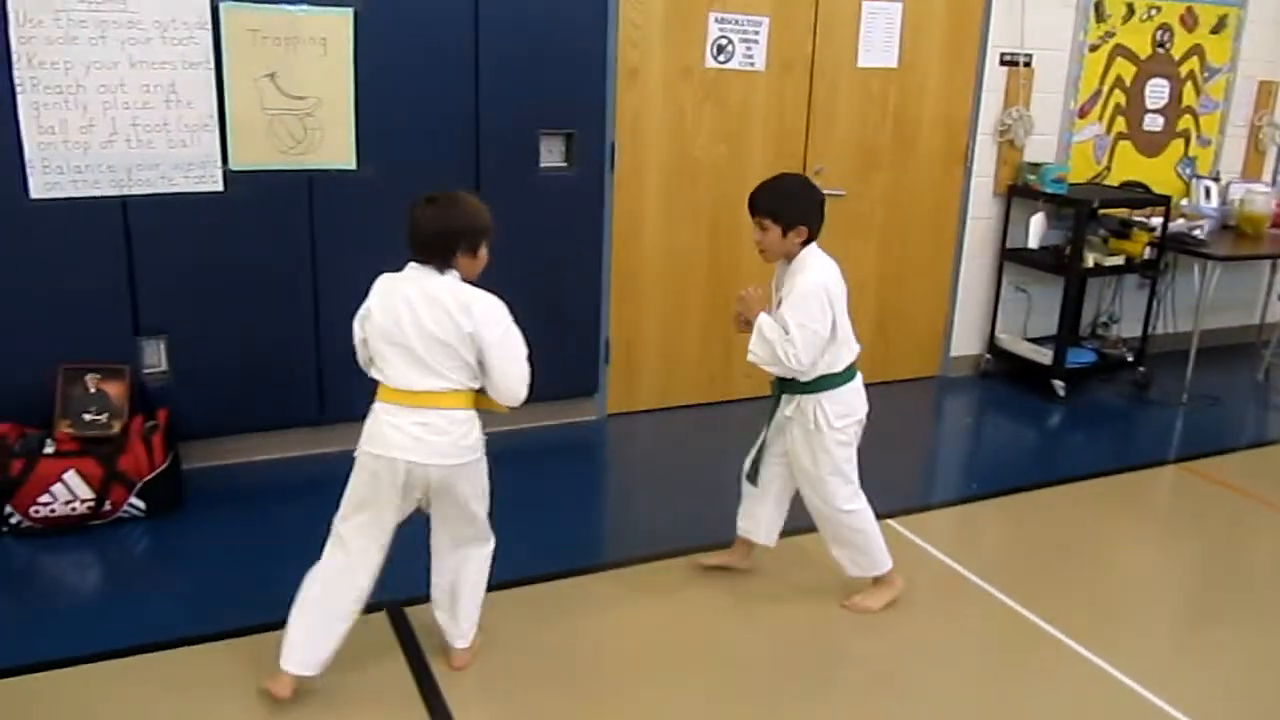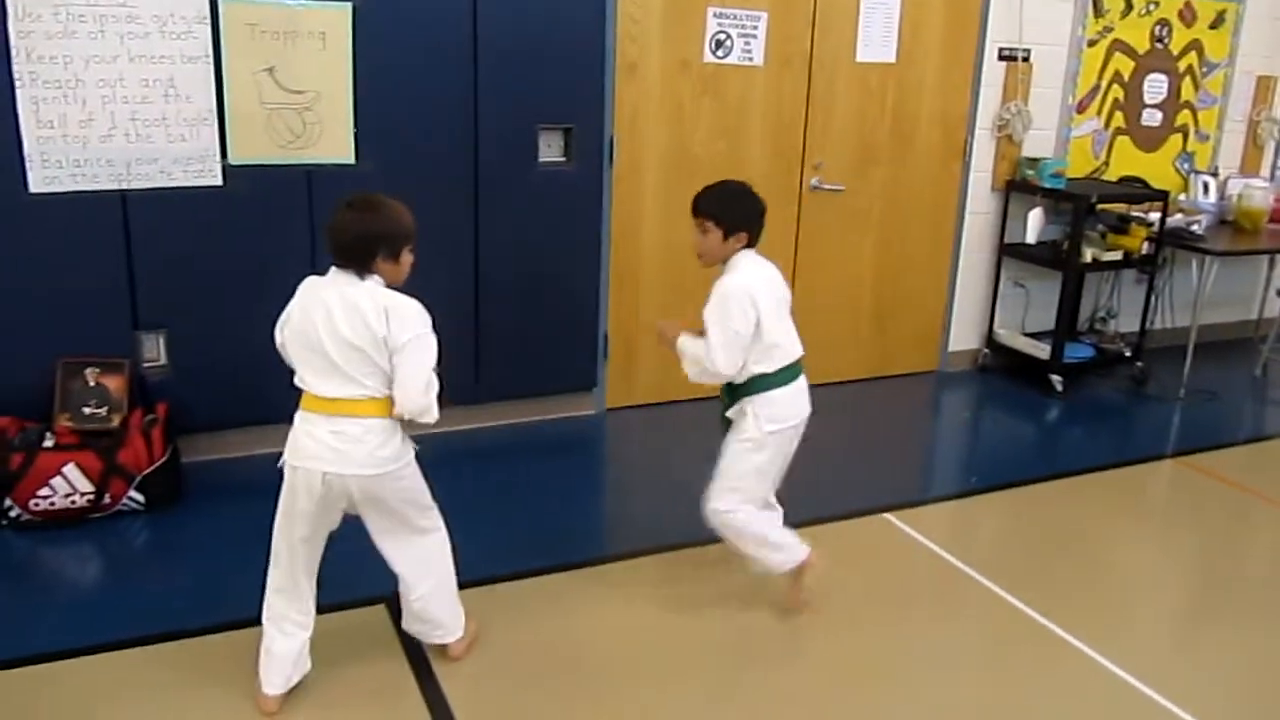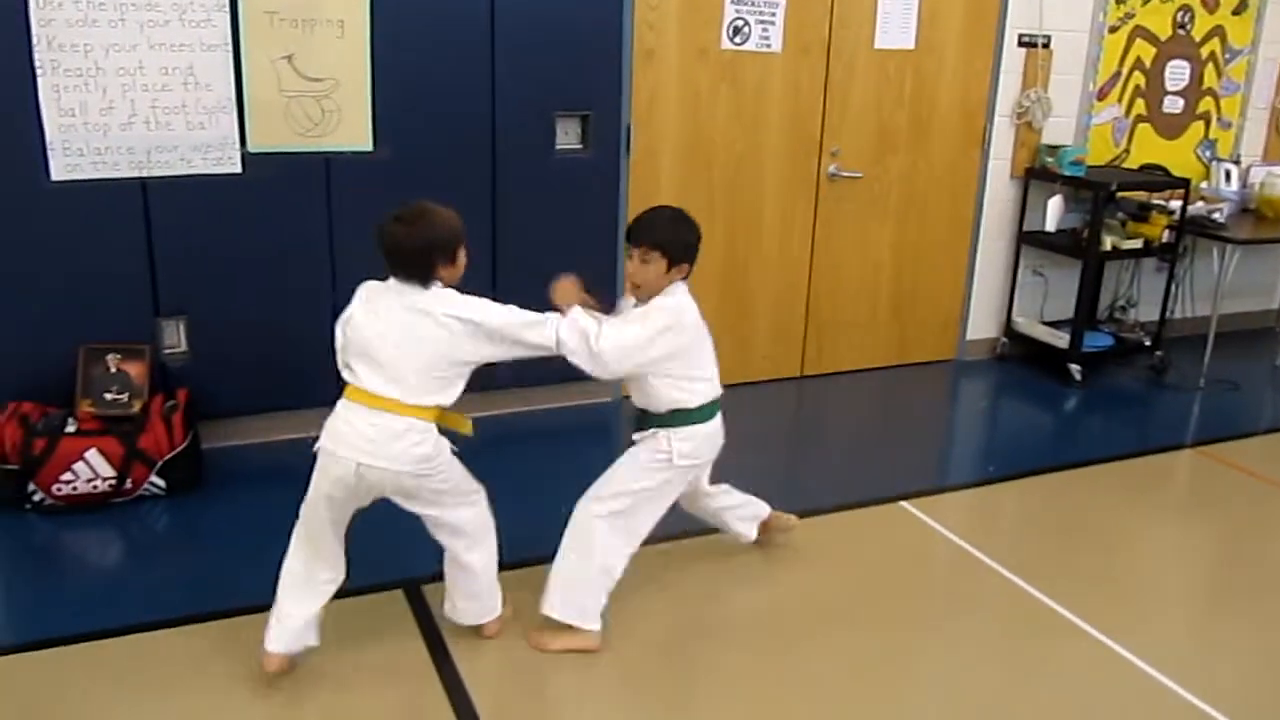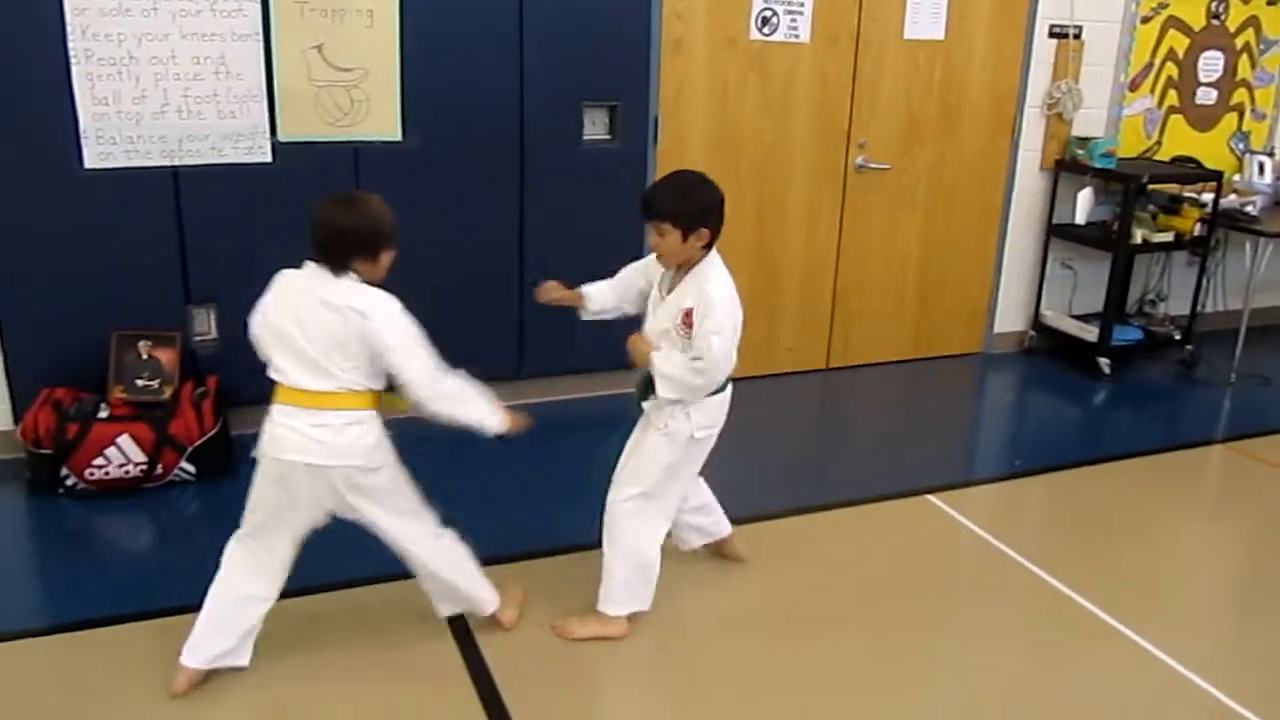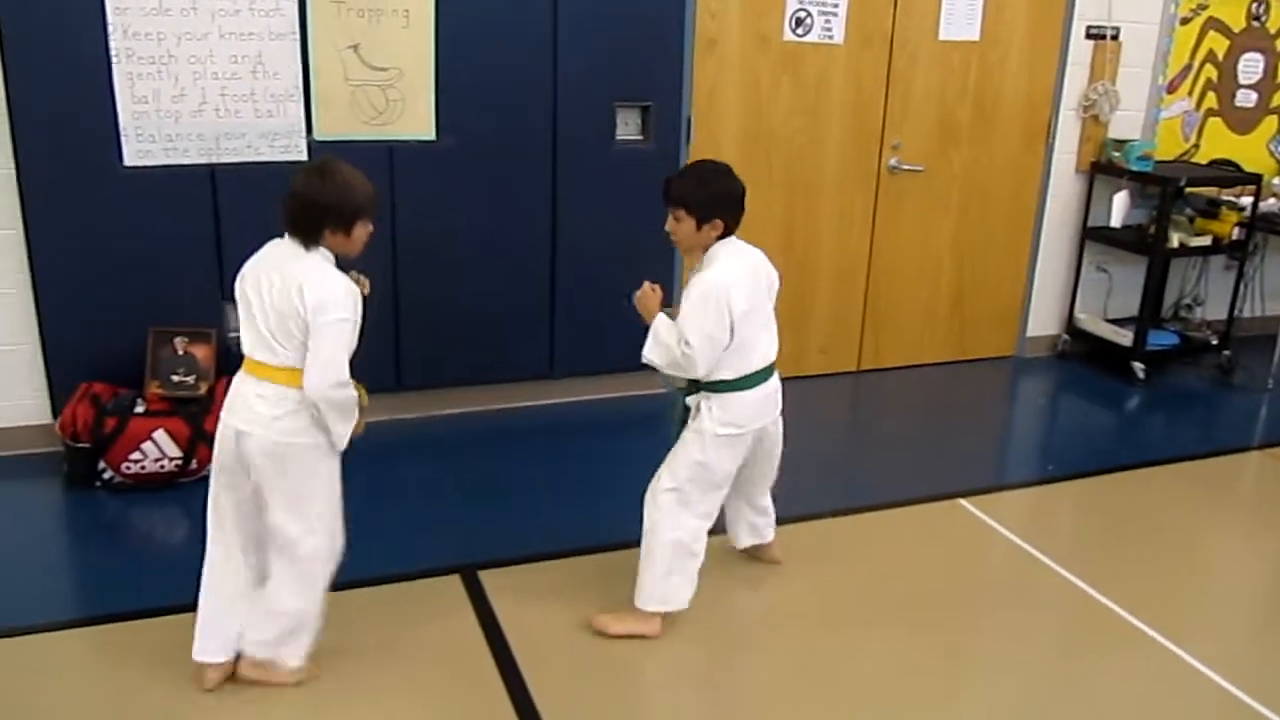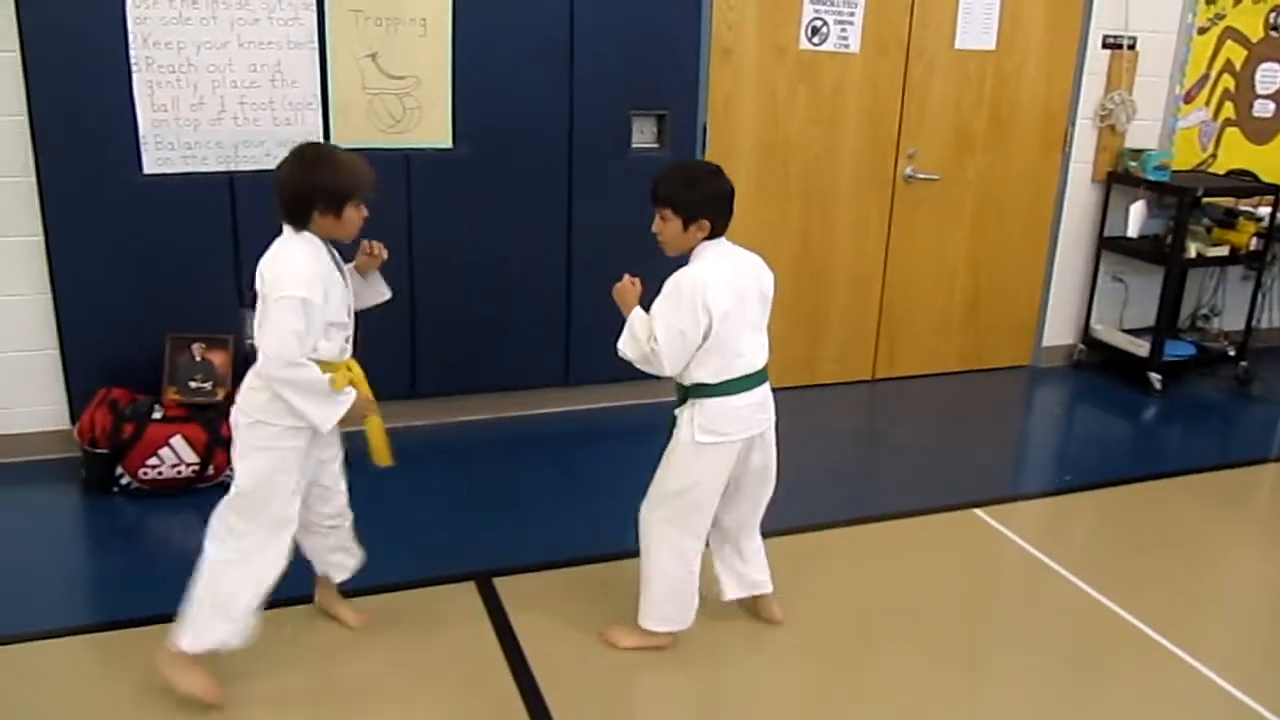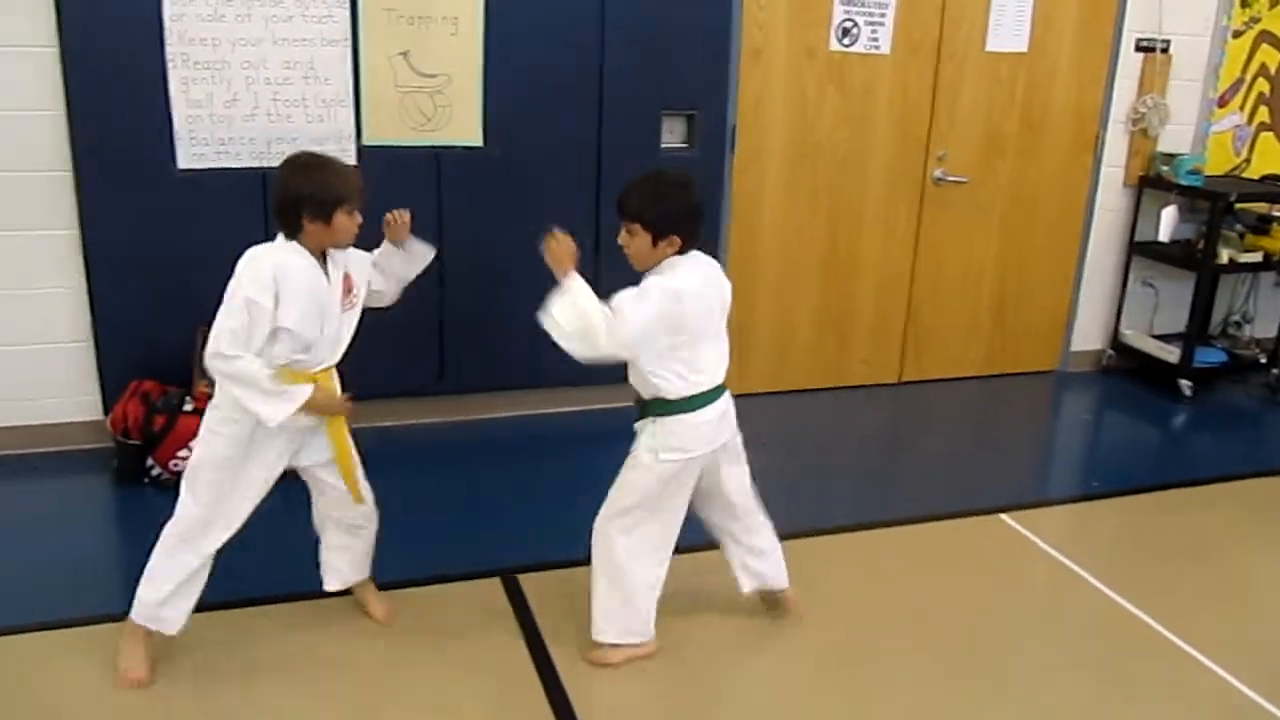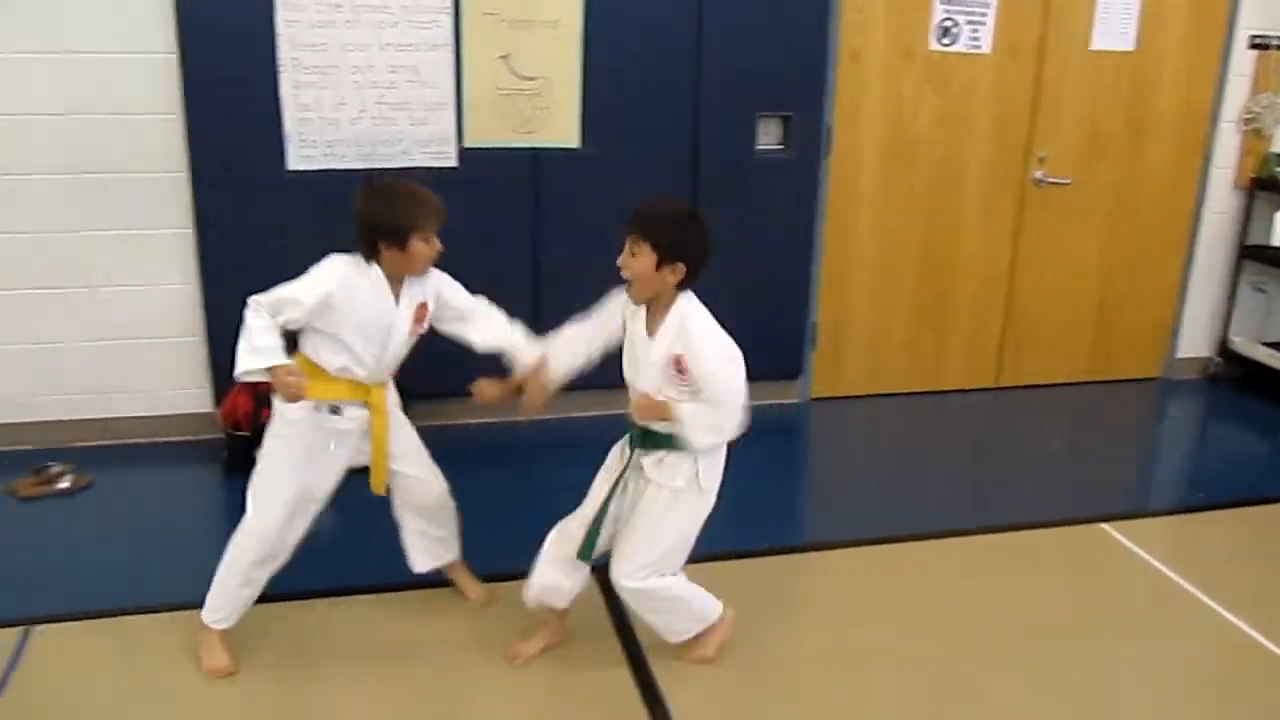
dt=0.3s
person 1, frame 1
left shoulder: (384, 291)
right shoulder: (483, 307)
right elbow: (512, 391)
right wrist: (503, 342)
left hip: (388, 438)
right hip: (453, 442)
left knee: (349, 554)
right knee: (467, 542)
left ankle: (294, 670)
right ankle: (460, 641)
person 1, frame 2
left shoulder: (307, 295)
right shoulder: (403, 312)
right elbow: (417, 405)
right wrist: (429, 380)
left hip: (312, 445)
right hip: (375, 451)
left knee: (292, 565)
right knee: (421, 537)
right ankle: (449, 632)
person 1, frame 3
left shoulder: (366, 299)
right shoulder: (466, 316)
right elbow: (544, 332)
left hip: (348, 438)
right hip: (411, 450)
left knee: (317, 537)
right knee: (469, 517)
left ankle: (281, 645)
right ankle: (484, 614)
person 1, frame 4
left shoulder: (282, 288)
right shoulder: (378, 310)
right elbow: (432, 385)
right wrist: (495, 416)
left hip: (287, 439)
right hip: (352, 446)
left knee: (256, 548)
right knee: (418, 530)
left ankle: (200, 659)
right ankle: (489, 605)
person 1, frame 5
left shoulder: (265, 258)
right shoulder: (334, 290)
right elbow: (324, 383)
right wrist: (349, 417)
left hip: (243, 408)
right hip: (292, 424)
left knee: (233, 541)
right knee: (311, 544)
left ankle: (215, 655)
right ankle: (266, 655)
person 1, frame 6
left shoulder: (315, 251)
right shoulder: (297, 267)
left elbow: (330, 305)
right elbow: (282, 362)
left wrist: (361, 272)
right wrist: (341, 403)
left hip: (306, 411)
right hip: (280, 414)
left knee: (329, 507)
right knee: (254, 530)
left ankle: (328, 589)
right ankle: (186, 649)
person 1, frame 7
left shoulder: (345, 261)
right shoulder: (264, 266)
left elbow: (385, 286)
right elbow: (225, 354)
left wrist: (399, 245)
right wrist: (302, 395)
left hip: (313, 408)
right hip: (253, 411)
left knee: (353, 498)
right knee: (203, 521)
left ankle: (354, 580)
right ankle: (143, 627)
person 1, frame 8
left shoulder: (428, 285)
right shoulder: (334, 280)
left elbow: (477, 316)
right elbow: (260, 310)
left wrist: (528, 355)
right wrist: (275, 367)
left hip: (374, 408)
right hip: (312, 411)
left knee: (426, 488)
right knee: (270, 523)
left ankle: (448, 563)
right ankle: (214, 626)
person 2, frame 1
left shoulder: (810, 283)
right shoulder: (804, 266)
left elbow: (792, 357)
left wrist: (757, 317)
right wrist: (761, 318)
left hip: (826, 406)
right hip: (805, 397)
left knee: (834, 496)
right knee: (766, 467)
left ankle: (885, 578)
right ankle: (743, 547)
person 2, frame 2
left shoulder: (735, 287)
right shoulder: (762, 271)
left elbow: (719, 363)
left wrist: (680, 340)
right wrist: (701, 334)
left hip: (769, 407)
right hip: (783, 392)
left knee: (725, 505)
right knee: (748, 489)
left ankle: (795, 560)
right ankle: (770, 545)
person 2, frame 3
left shoulder: (668, 313)
right shoulder: (648, 304)
left elbow: (609, 355)
right elbow: (618, 334)
left wrist: (573, 311)
right wrist: (578, 316)
left hip: (680, 437)
right hip: (696, 426)
left knee: (599, 516)
right knee: (698, 493)
left ankle: (578, 625)
right ankle: (767, 520)
person 2, frame 4
left shoulder: (715, 296)
right shoulder: (662, 267)
left elbow: (706, 372)
right elbow: (622, 291)
left wrist: (652, 357)
right wrist: (570, 297)
left hip: (689, 411)
right hip: (669, 401)
left knee: (632, 500)
right knee: (674, 483)
left ankle: (614, 613)
right ankle: (720, 537)
person 2, frame 5
left shoulder: (711, 284)
right shoulder: (756, 261)
left elbow: (689, 359)
left wrist: (655, 316)
right wrist: (683, 319)
left hip: (726, 406)
right hip: (763, 391)
left knee: (674, 499)
right knee: (750, 475)
left ankle: (650, 610)
right ankle: (761, 541)
person 2, frame 6
left shoulder: (689, 282)
right shoulder: (754, 266)
left elbow: (659, 358)
left wrist: (632, 310)
left hip: (712, 415)
right hip: (756, 400)
left knee: (669, 519)
right knee: (738, 512)
left ankle: (658, 625)
right ankle: (757, 593)
person 2, frame 7
left shoulder: (663, 294)
right shoulder: (709, 275)
left elbow: (597, 335)
left wrist: (568, 275)
left hip: (675, 430)
right hip: (714, 411)
left knee: (621, 531)
right knee: (732, 505)
left ankle: (629, 635)
right ankle: (773, 586)
person 2, frame 8
left shoulder: (705, 340)
right shoulder: (633, 307)
left elbow: (726, 419)
right elbow: (581, 340)
left wrist: (668, 412)
right wrist: (523, 382)
left hip: (686, 464)
right hip: (640, 449)
left knee: (636, 571)
right knee: (578, 532)
left ankle: (709, 620)
right ankle: (552, 621)
